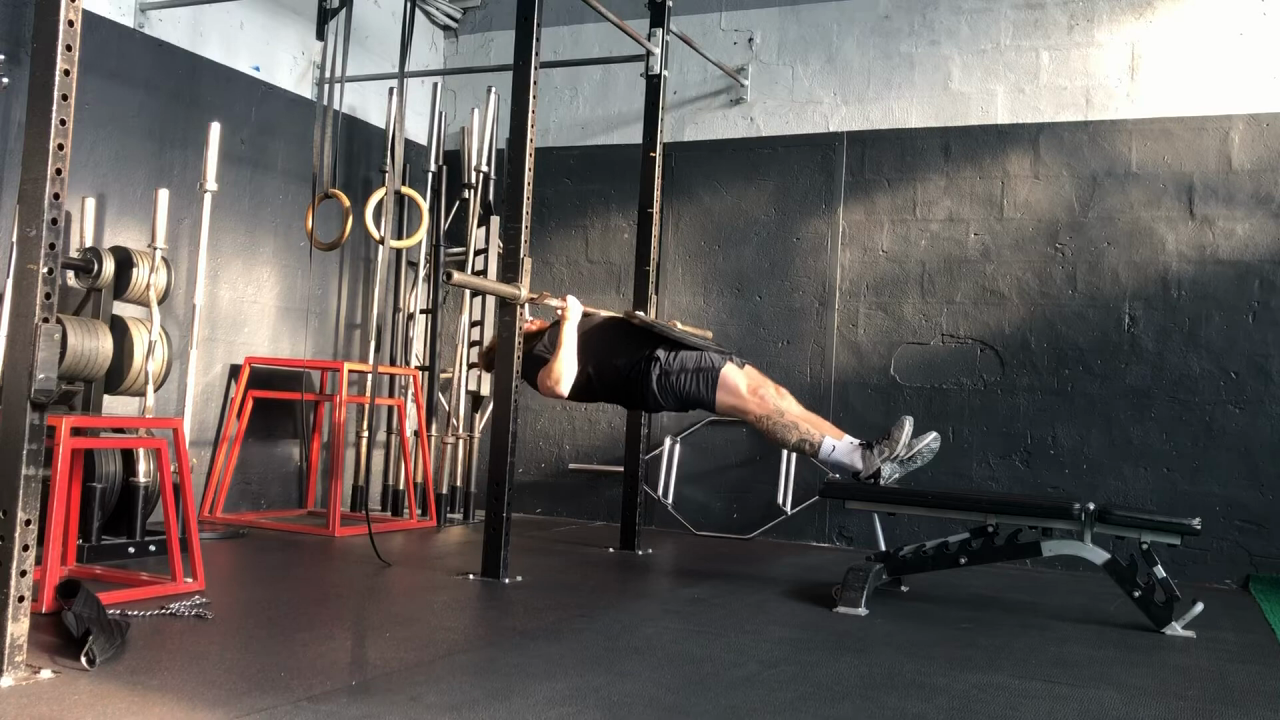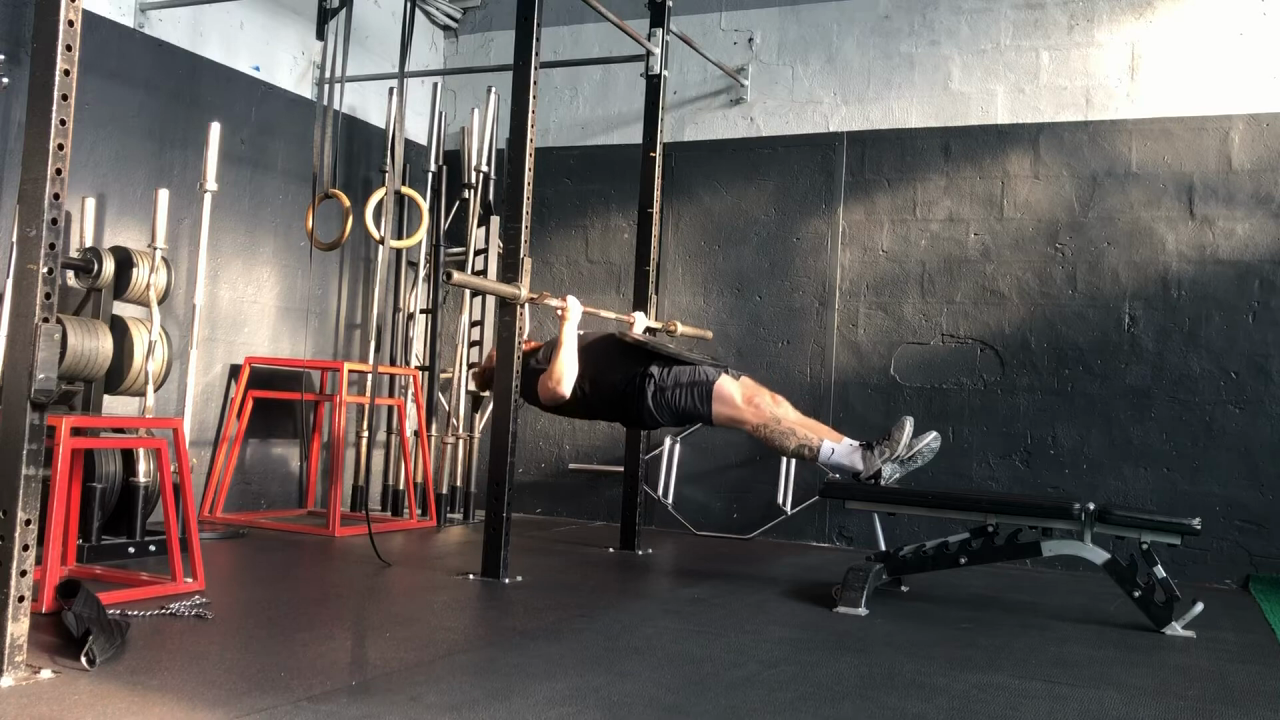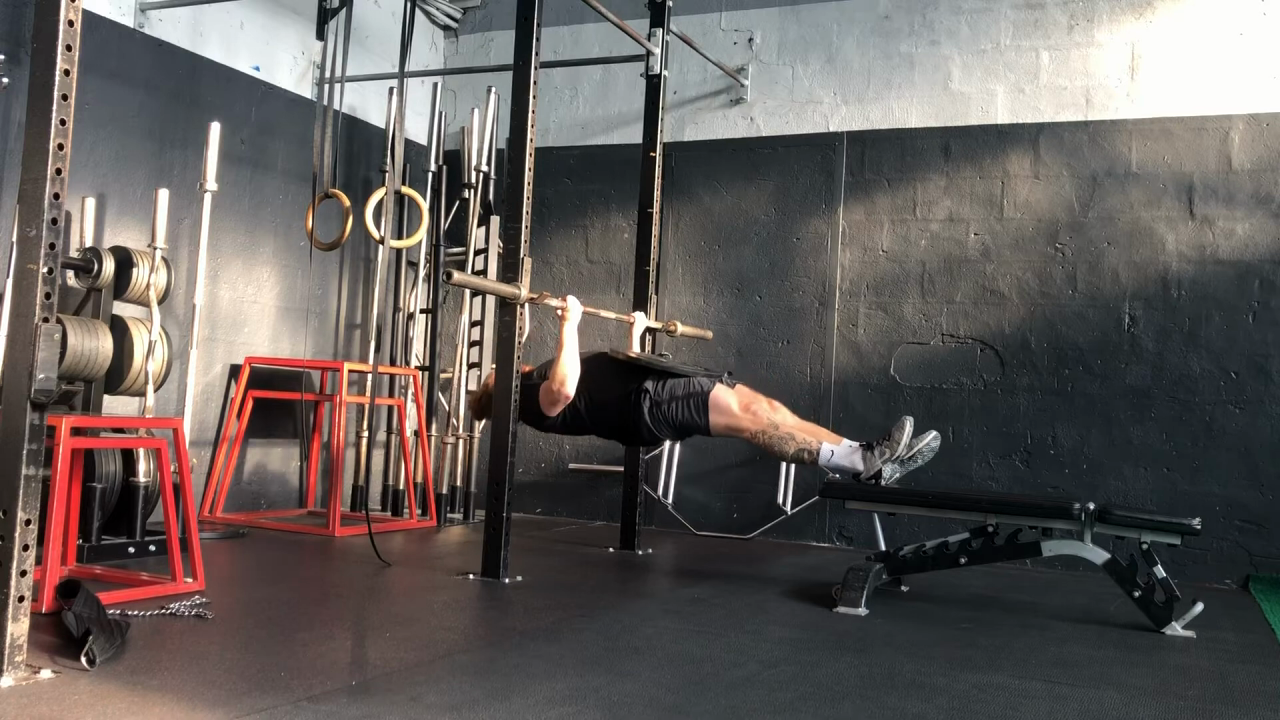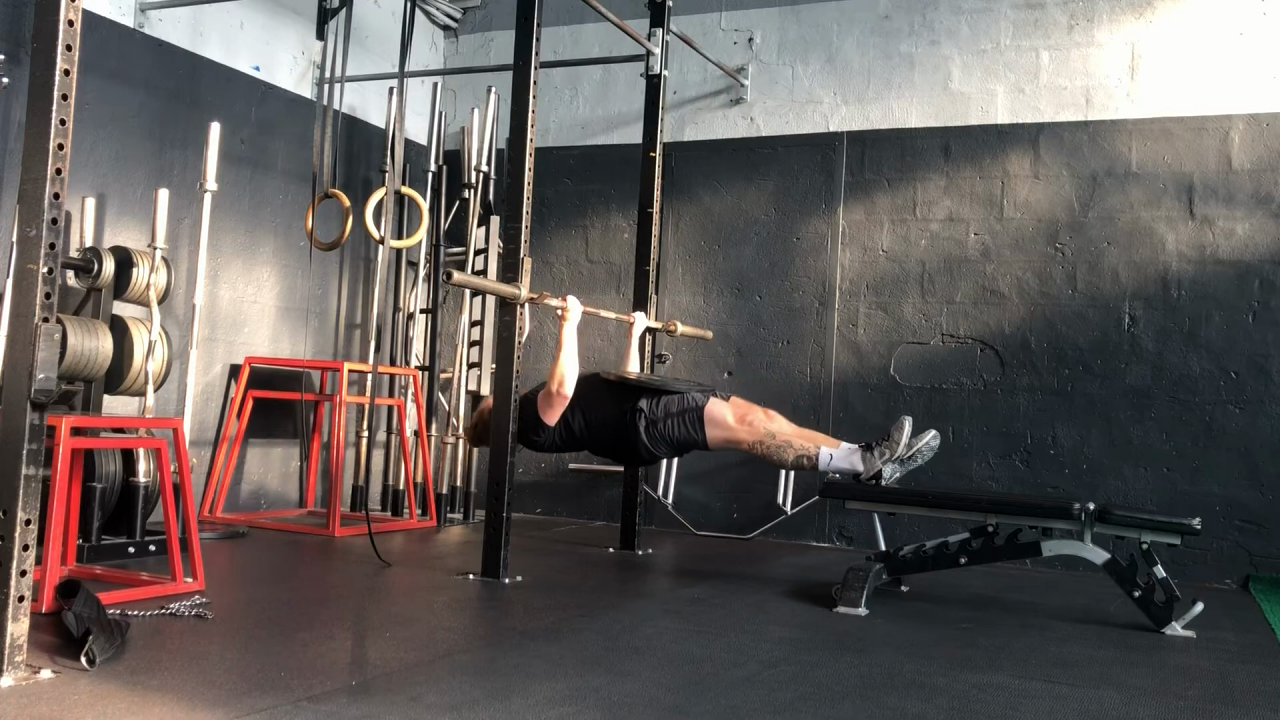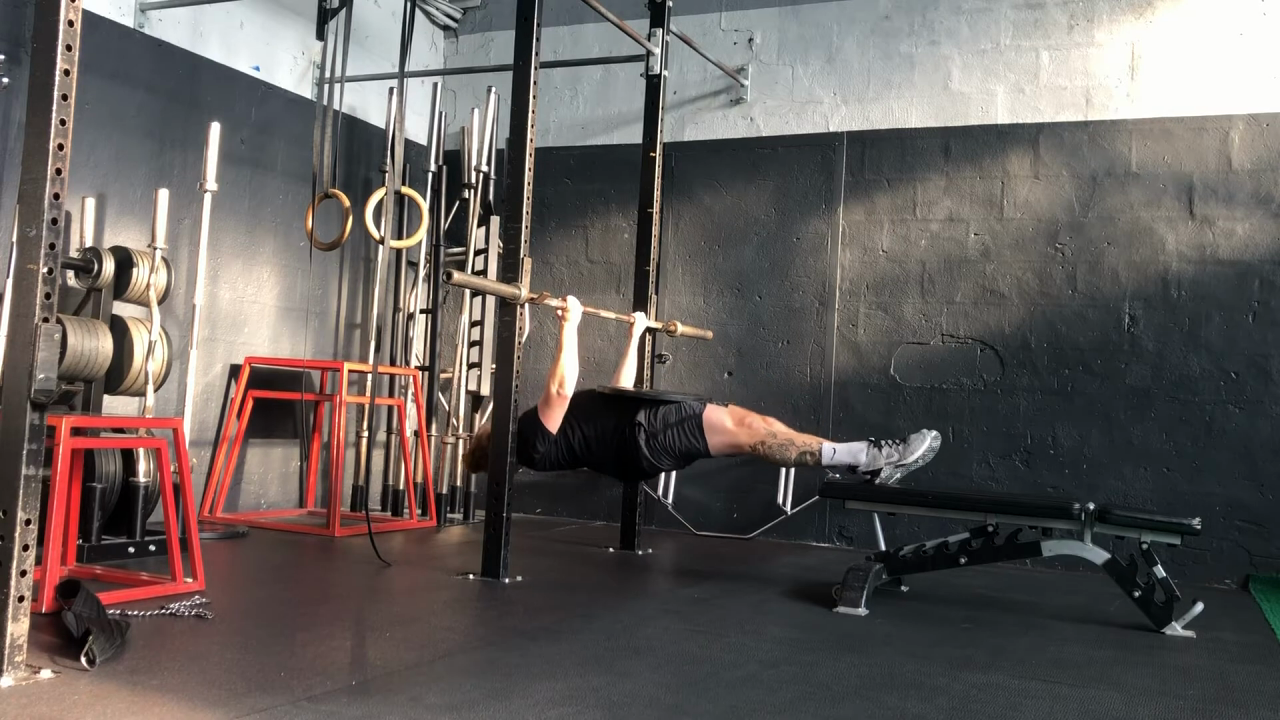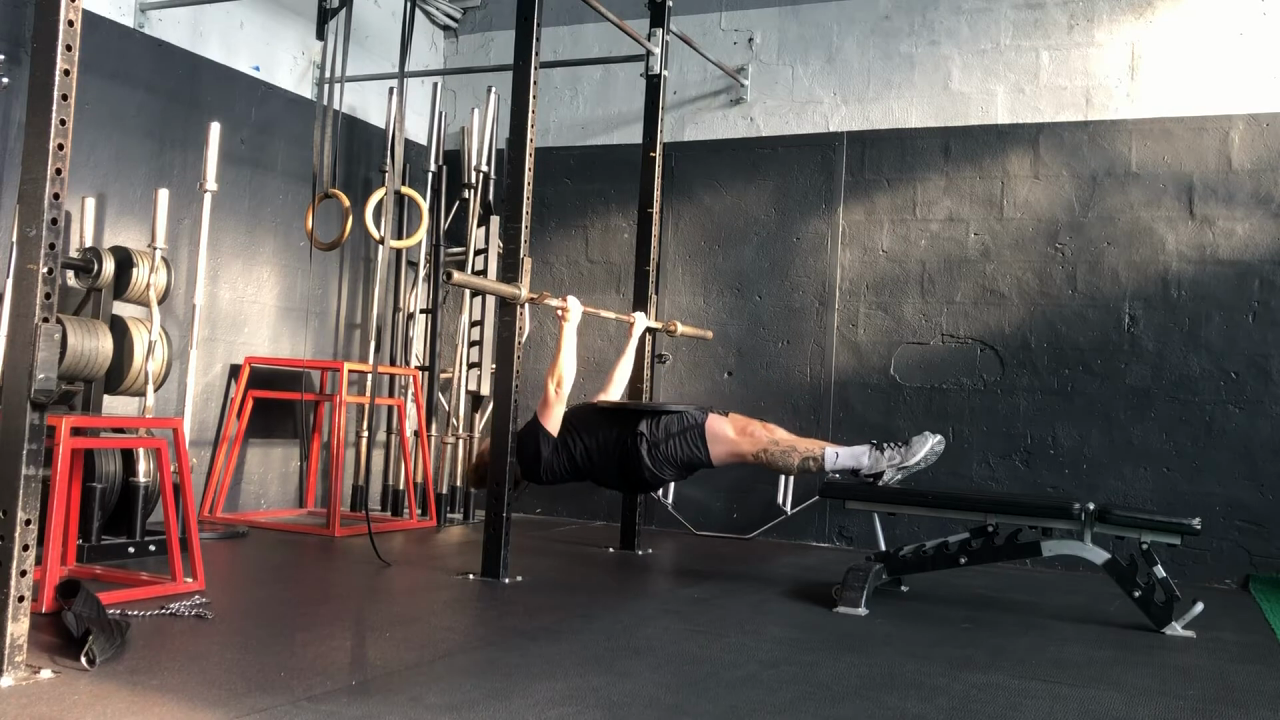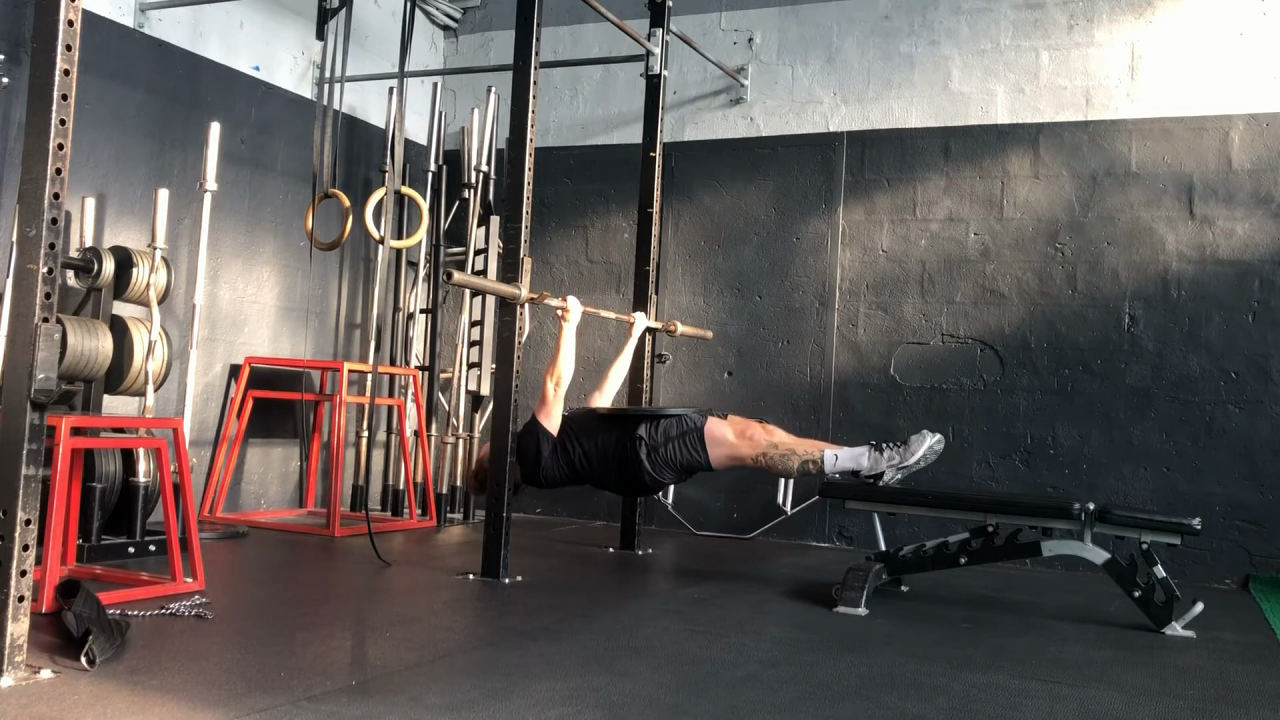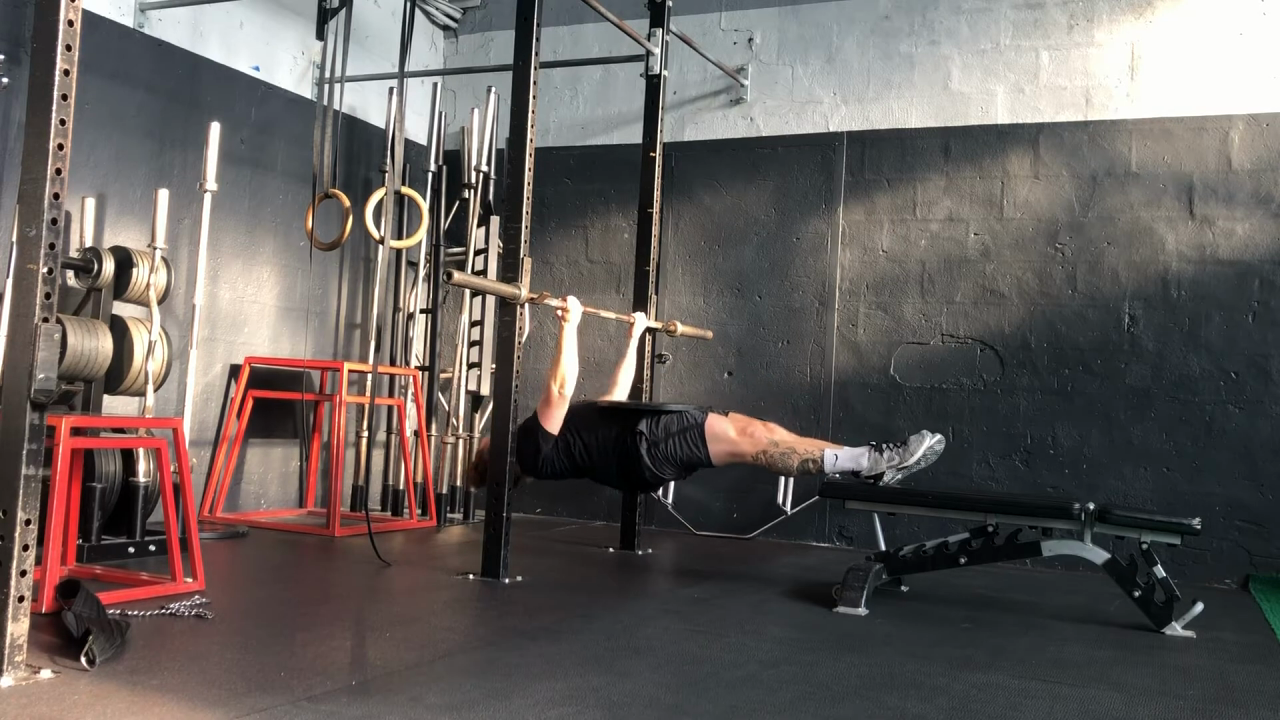
dt=0.3s
person 1, frame 1
left shoulder: (555, 341)
right shoulder: (536, 358)
right elbow: (560, 384)
left wrist: (640, 326)
right wrist: (569, 322)
left hip: (663, 356)
right hip: (653, 371)
left knee: (770, 394)
right knee: (756, 399)
left ankle: (867, 456)
right ankle: (863, 461)
person 1, frame 2
left shoulder: (548, 355)
right shoulder: (532, 375)
right elbow: (561, 387)
left wrist: (636, 333)
right wrist: (567, 324)
left hip: (654, 372)
right hip: (647, 387)
left knee: (766, 401)
right knee: (750, 409)
left ankle: (866, 458)
right ankle: (862, 462)
person 1, frame 3
left shoulder: (539, 382)
right shoulder: (532, 400)
right elbow: (564, 389)
left wrist: (635, 334)
right wrist: (568, 324)
left hip: (648, 390)
right hip: (644, 405)
left knee: (764, 407)
right knee: (747, 414)
left ankle: (870, 459)
right ankle: (865, 463)
person 1, frame 4
left shoulder: (537, 406)
right shoulder: (533, 423)
left elbow: (625, 386)
right elbow: (562, 390)
left wrist: (634, 336)
right wrist: (568, 326)
left hip: (644, 408)
right hip: (640, 423)
left knee: (760, 418)
right knee: (744, 426)
left ankle: (868, 460)
right ankle: (864, 463)
person 1, frame 5
left shoulder: (541, 432)
right shoulder: (532, 440)
left elbow: (619, 393)
right elbow: (561, 390)
left wrist: (635, 336)
right wrist: (568, 327)
left hip: (642, 423)
right hip: (640, 436)
left knee: (754, 423)
right knee: (744, 429)
left ankle: (873, 460)
right ankle: (872, 458)
person 1, frame 6
left shoulder: (539, 446)
right shoulder: (534, 451)
left elbow: (610, 396)
right elbow: (558, 388)
left wrist: (634, 337)
right wrist: (568, 327)
left hip: (644, 434)
right hip: (643, 446)
left knee: (754, 431)
right knee: (748, 438)
left ankle: (872, 462)
right ankle: (872, 461)
person 1, frame 7
left shoulder: (554, 440)
right shoulder: (534, 452)
left elbow: (603, 393)
right elbow: (555, 386)
left wrist: (632, 338)
right wrist: (568, 325)
left hip: (646, 436)
right hip: (643, 450)
left knee: (757, 432)
right knee: (746, 441)
left ankle: (873, 461)
right ankle: (872, 461)
person 1, frame 8
left shoulder: (539, 442)
right shoulder: (533, 446)
left elbow: (614, 397)
right elbow: (561, 388)
left wrist: (634, 337)
right wrist: (568, 326)
left hip: (647, 434)
right hip: (642, 446)
left knee: (756, 432)
right knee: (746, 439)
left ankle: (870, 462)
right ankle: (870, 463)
